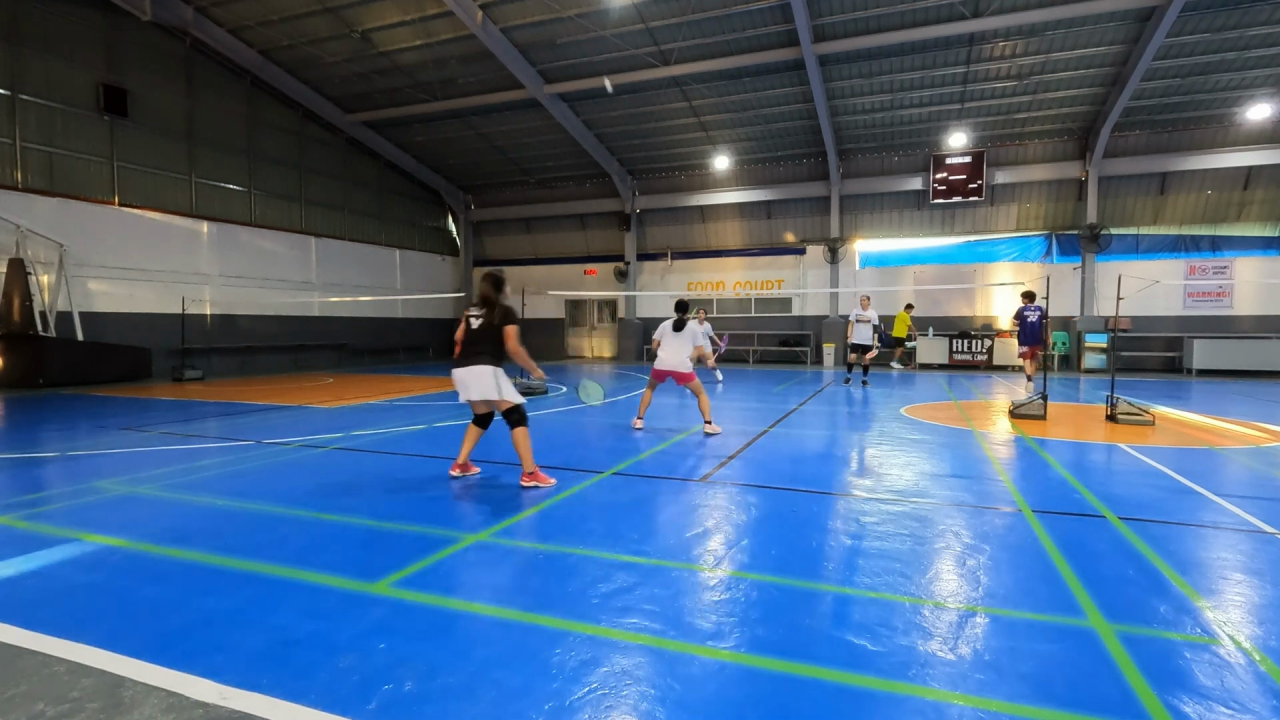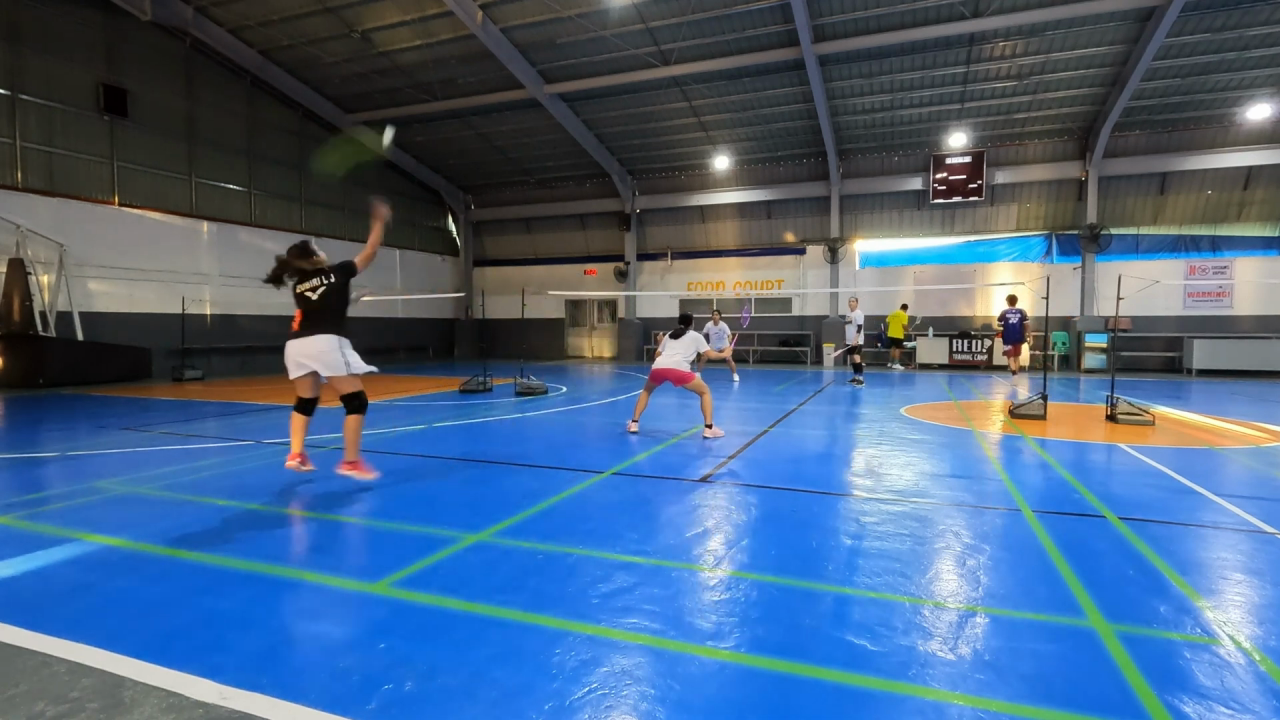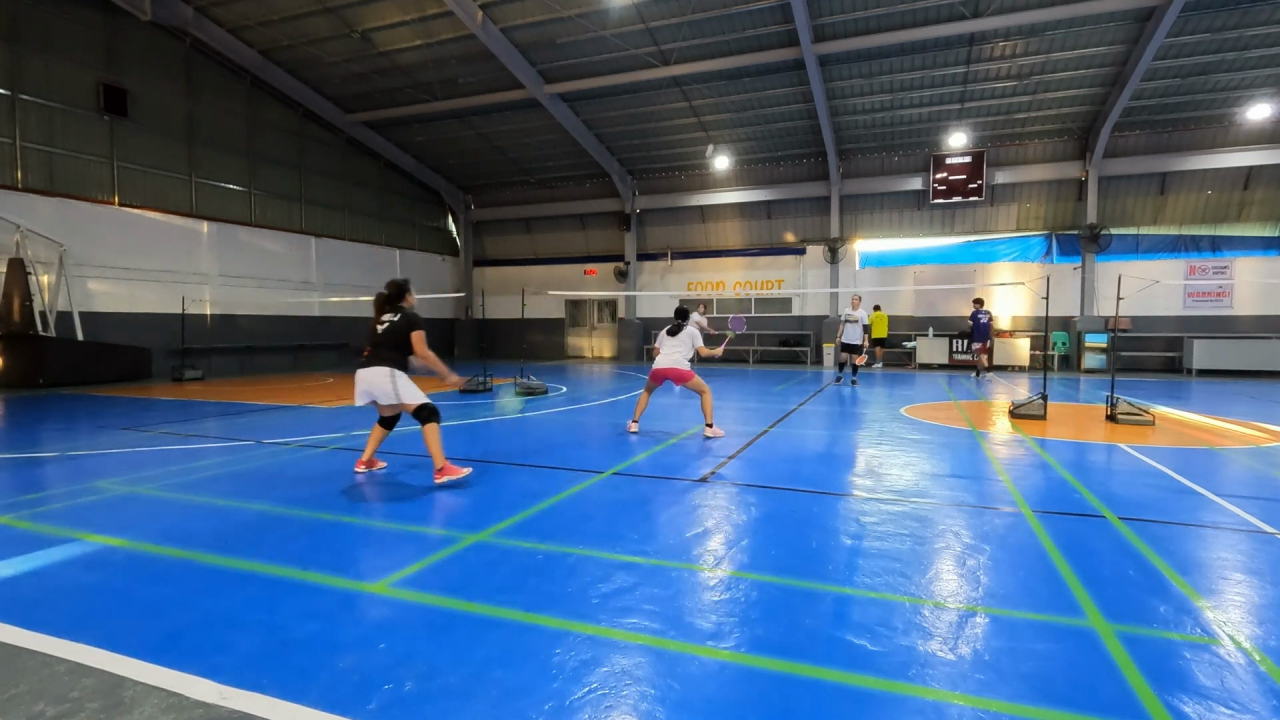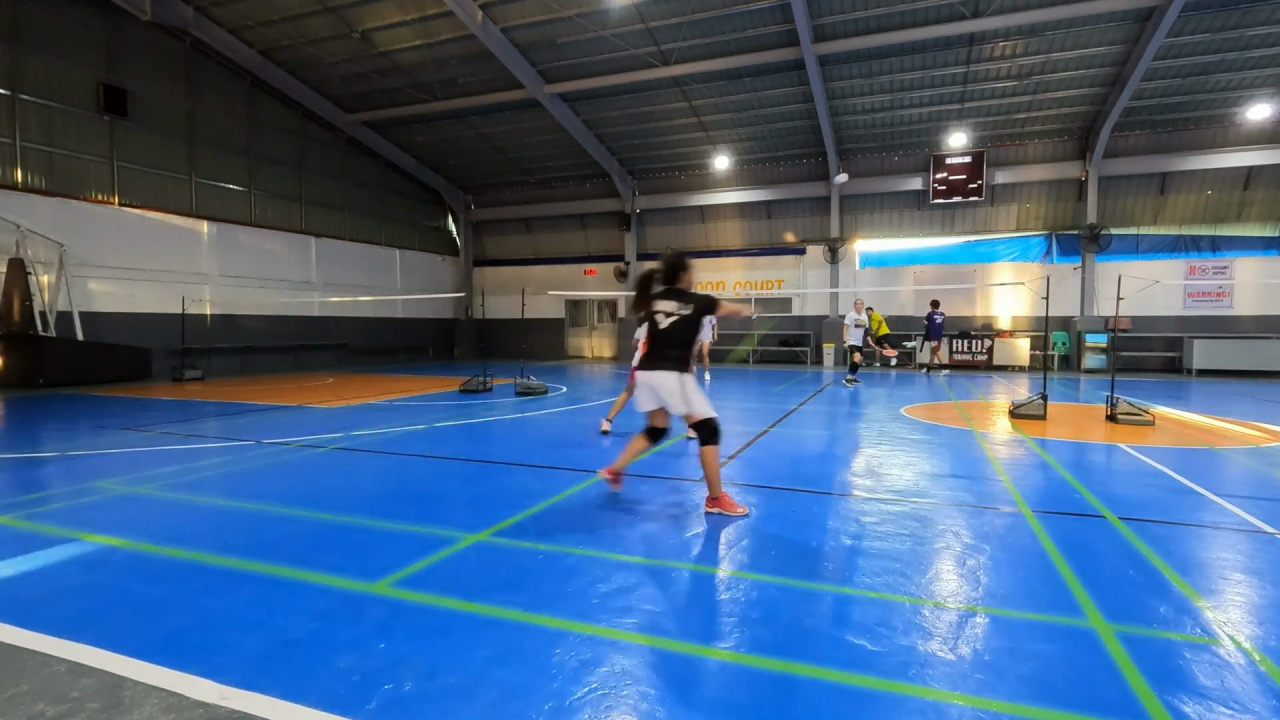
dt=1s
person 1, frame 1
left shoulder: (472, 309)
right shoulder: (506, 312)
left elbow: (459, 338)
right elbow: (513, 348)
right wrist: (534, 370)
left hip: (461, 370)
right hip: (486, 370)
left knee: (482, 417)
right knee: (517, 417)
left ankle: (461, 463)
right ankle: (530, 473)
person 1, frame 2
left shoulder: (298, 284)
right shoulder: (336, 273)
right elbow: (369, 252)
right wrist: (379, 221)
left hip: (296, 347)
right hip: (328, 344)
left knee: (305, 403)
right knee: (356, 401)
left ankle: (297, 454)
right ankle: (352, 461)
person 1, frame 3
left shoulder: (381, 318)
right shoulder: (412, 318)
right elbow: (422, 352)
left wrist: (410, 360)
right wrist: (448, 375)
left hip: (366, 373)
right hip: (388, 374)
left knee: (389, 417)
right knee: (428, 413)
left ankle: (365, 461)
right ankle: (442, 469)
person 1, frame 4
left shoulder: (654, 300)
right shoulder: (696, 302)
right elbow: (730, 310)
right wrist: (743, 311)
left hip: (647, 373)
right hip: (673, 376)
left knee: (655, 431)
right knee: (709, 430)
left ankle: (614, 470)
right ankle: (716, 498)
